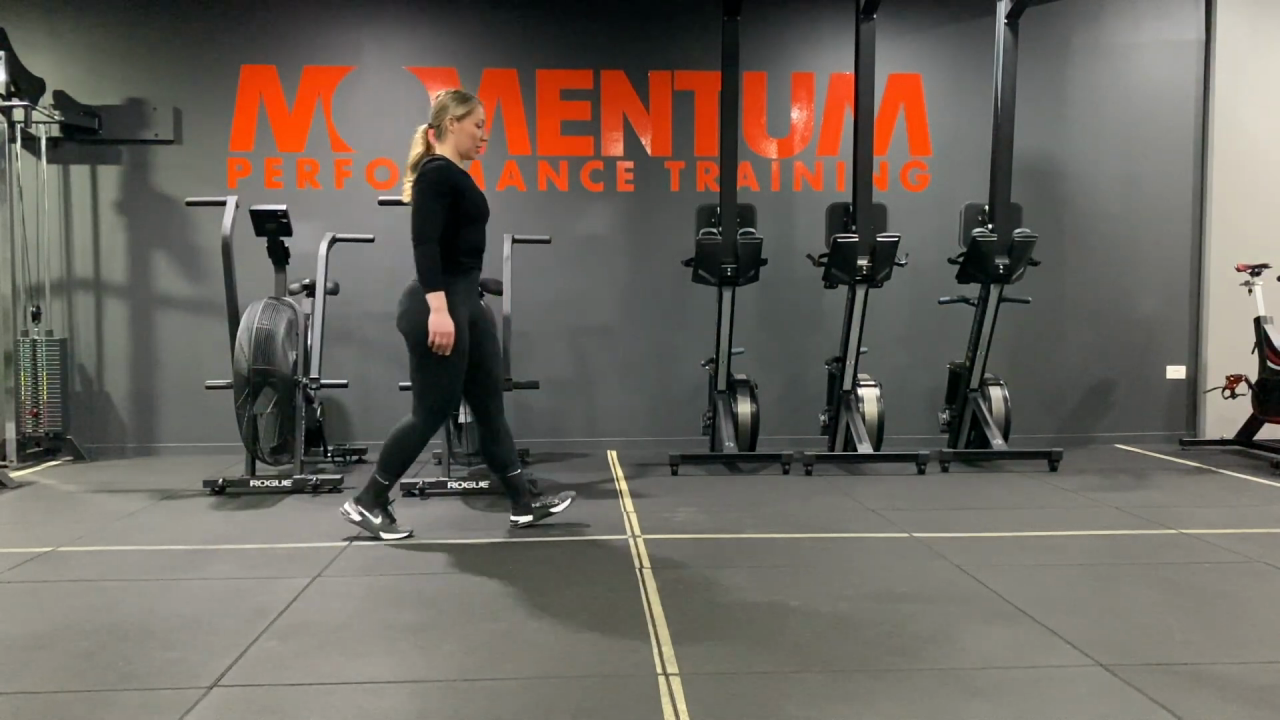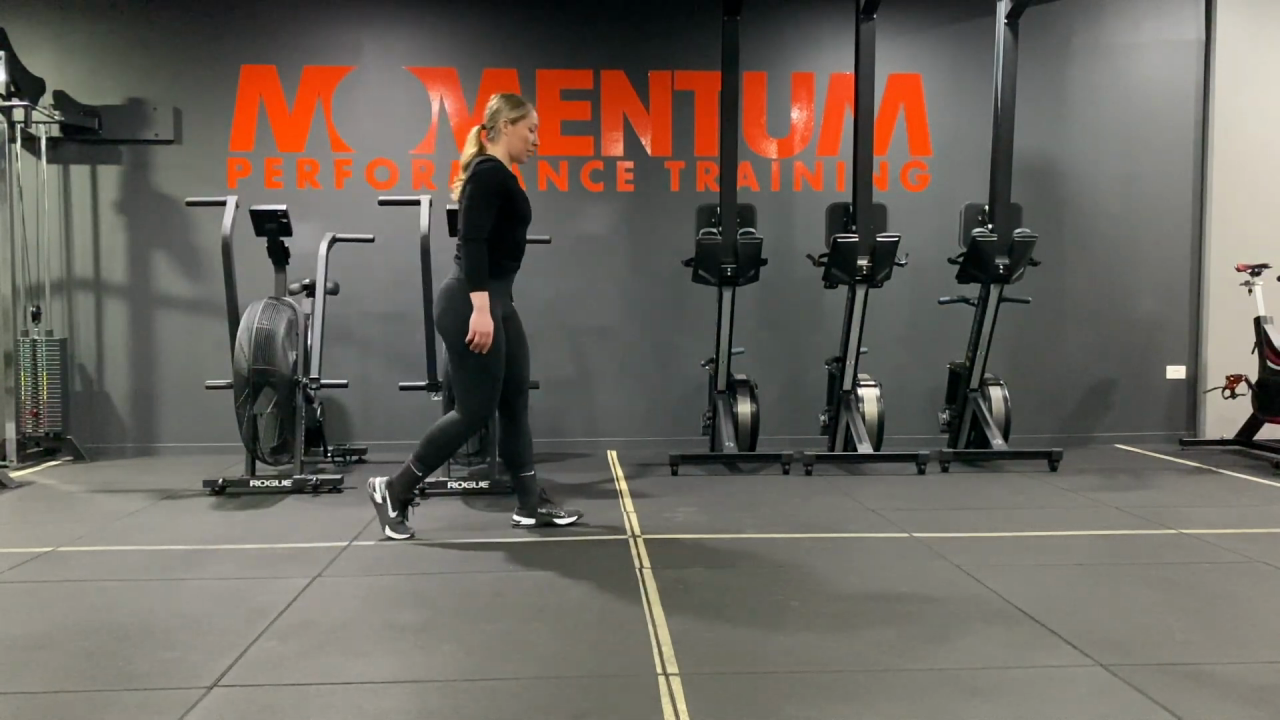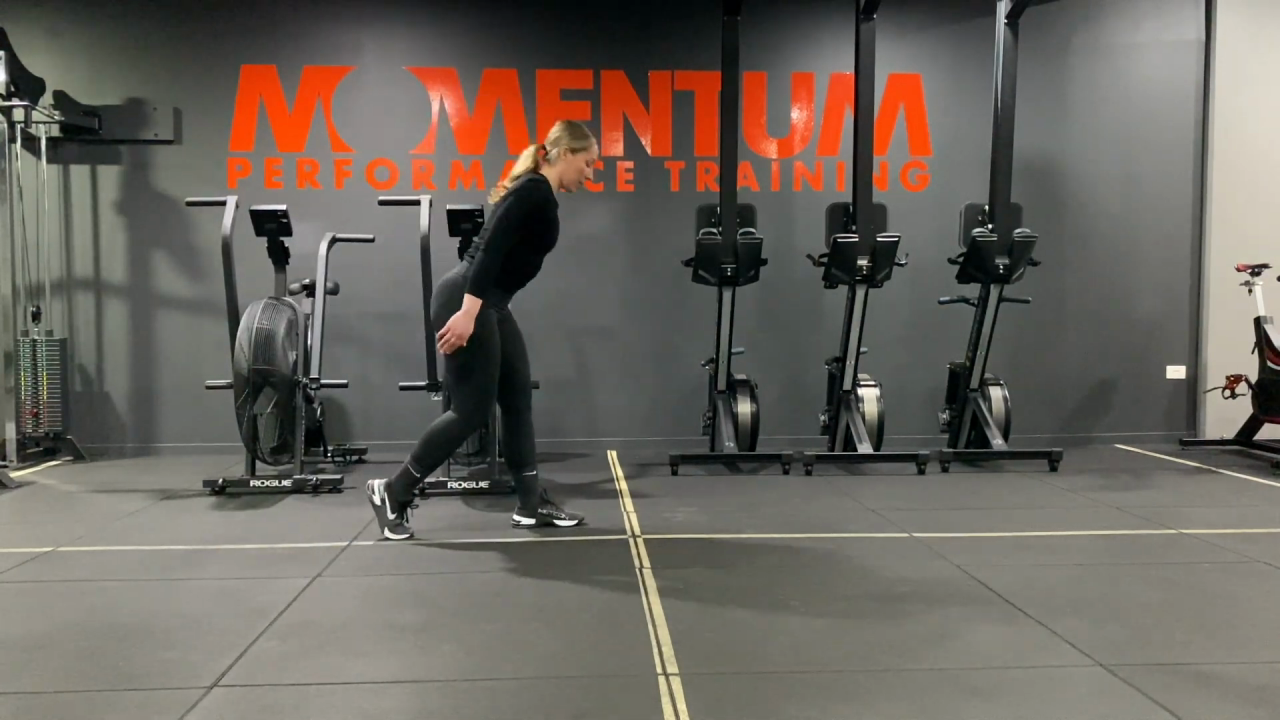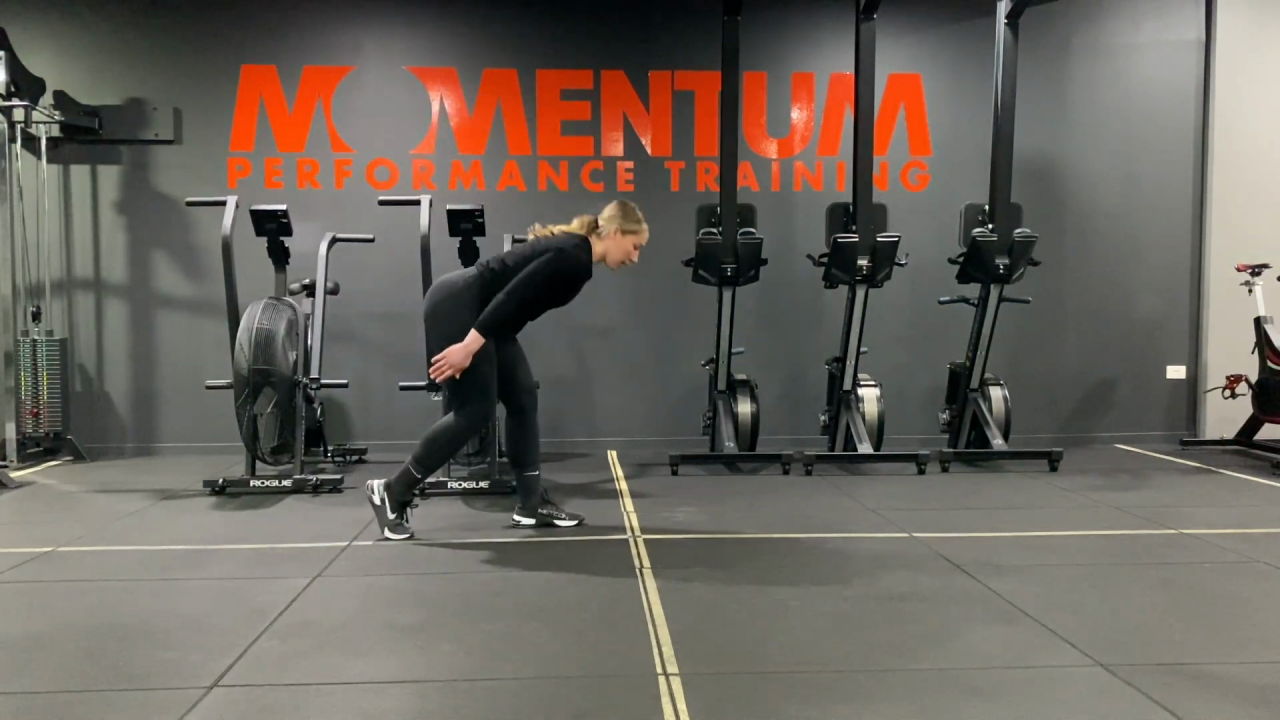
dt=0.3s
person 1, frame 1
left shoulder: (455, 175)
right shoulder: (436, 173)
right elbow: (425, 245)
right wrist: (438, 310)
left hip: (465, 303)
right hip: (438, 307)
left knee: (489, 404)
right knee: (432, 410)
left ankle: (523, 501)
right ankle: (367, 503)
person 1, frame 2
left shoulder: (500, 175)
right shoulder: (488, 173)
right elbow: (473, 244)
right wrist: (480, 309)
left hip: (495, 301)
right hip: (472, 304)
left knee: (515, 403)
right knee: (474, 410)
left ankle: (531, 503)
right ankle: (394, 490)
person 1, frame 3
left shoulder: (541, 195)
right shoulder: (534, 193)
right elbow: (492, 250)
right wrist: (468, 313)
left hip: (488, 304)
right hip: (468, 302)
left knee: (517, 399)
right knee: (470, 409)
left ankle: (531, 503)
right ankle: (392, 494)
person 1, frame 4
left shoulder: (575, 253)
right shoulder: (572, 258)
left elbow: (519, 300)
right elbow: (512, 296)
right wrist: (469, 346)
left hip: (477, 316)
right hip: (456, 308)
left knee: (523, 398)
right knee: (472, 412)
left ankle: (532, 502)
right ankle: (392, 494)
